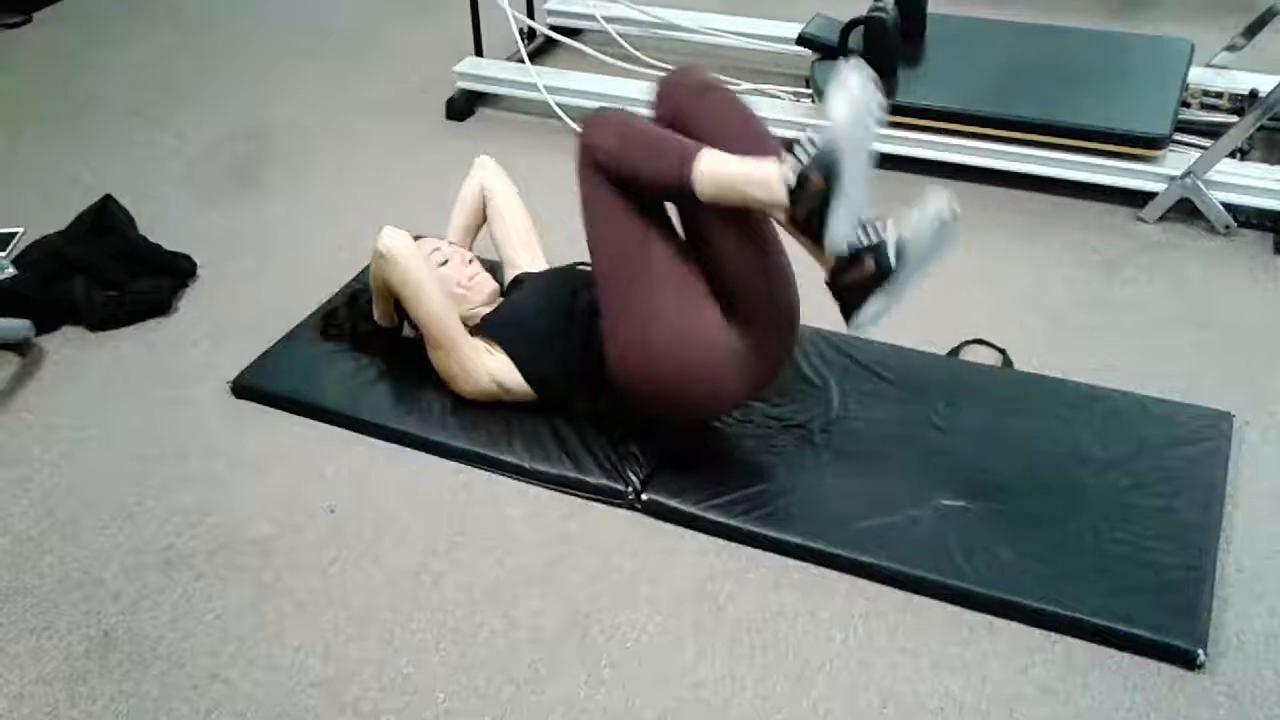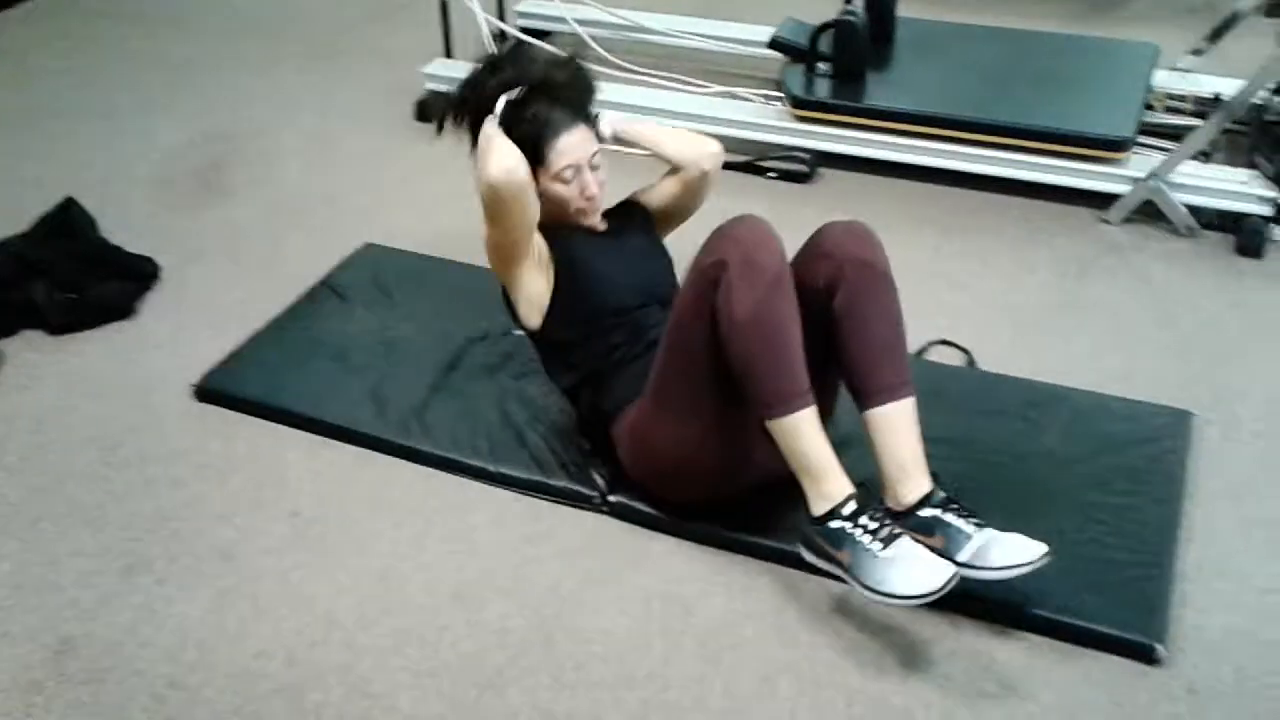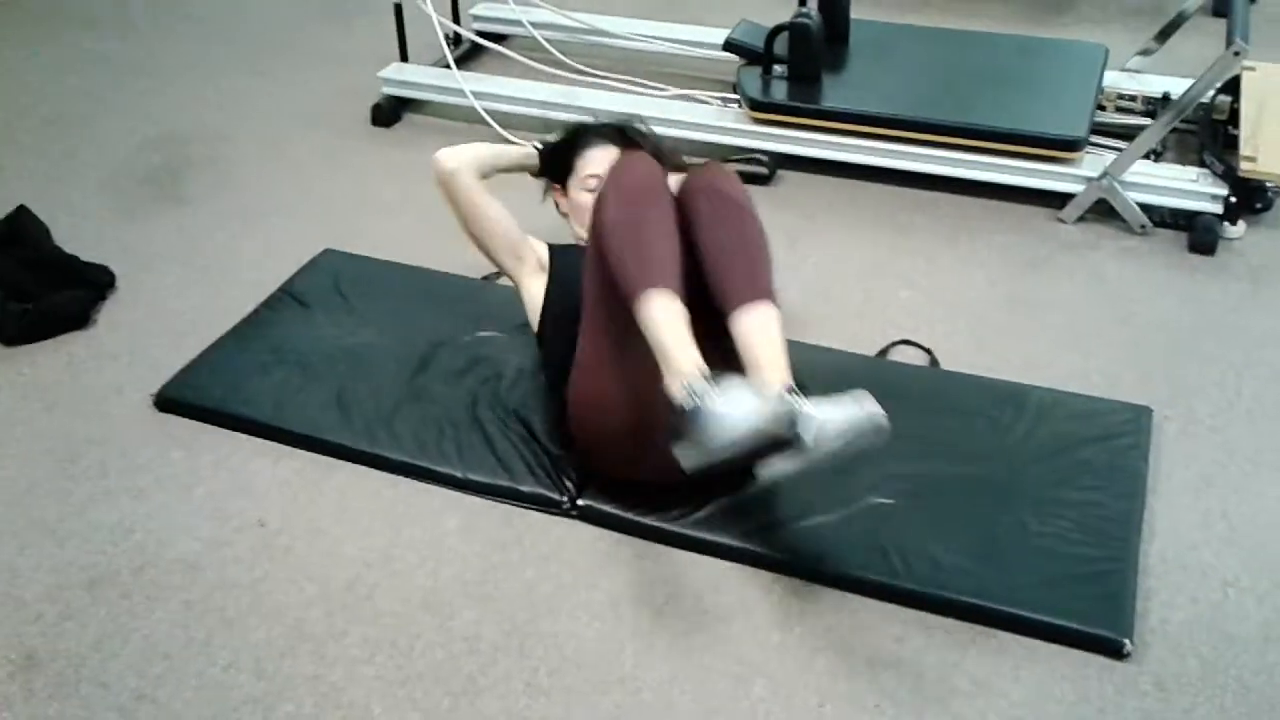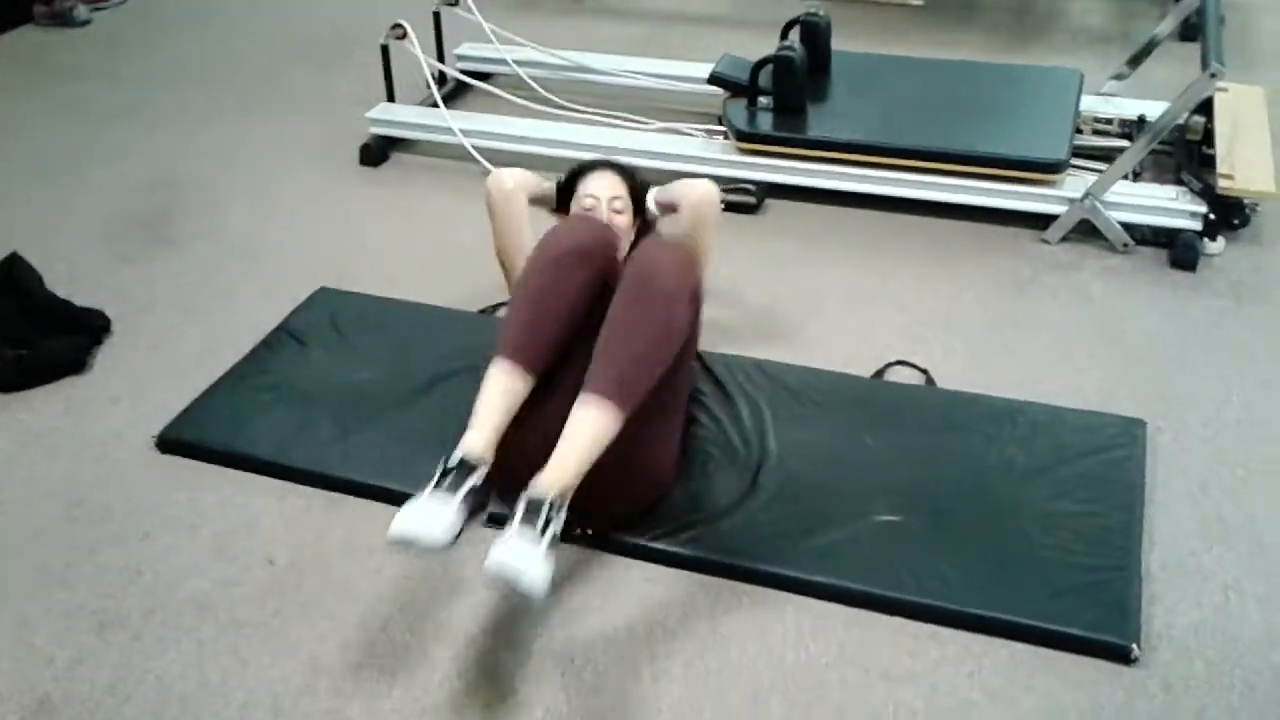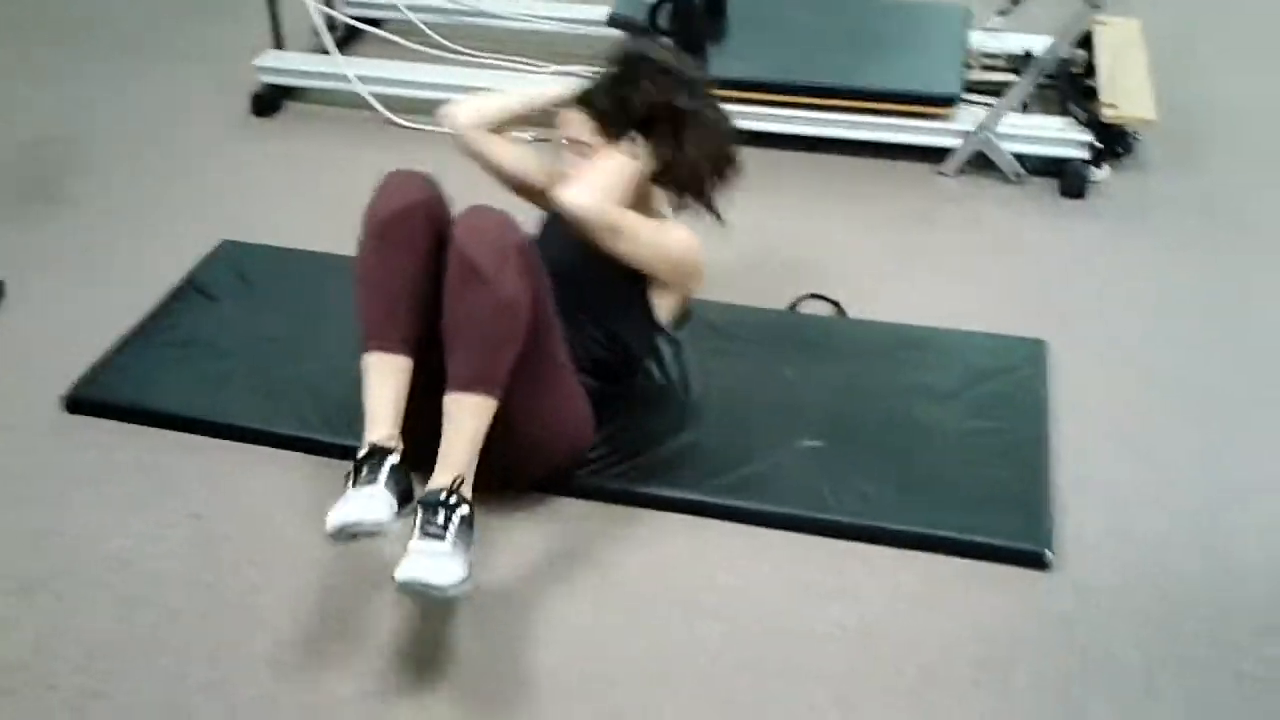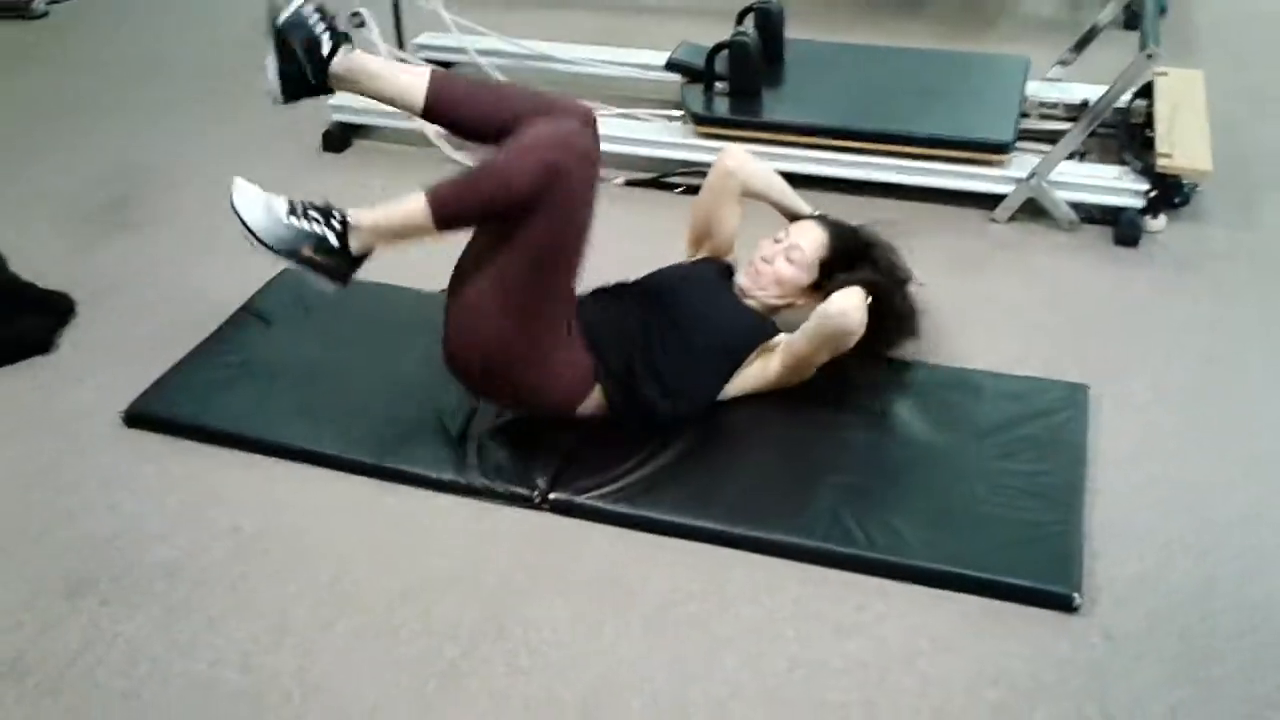
dt=0.5s
person 1, frame 1
left shoulder: (525, 288)
right shoulder: (475, 365)
left elbow: (487, 172)
right elbow: (393, 246)
left wrist: (449, 243)
right wrist: (384, 299)
left hip: (752, 329)
right hip: (685, 363)
left knee: (683, 92)
right knee: (606, 131)
left ankle: (851, 258)
right ankle: (803, 185)
person 1, frame 2
left shoulder: (635, 218)
right shoulder: (529, 255)
left elbow: (705, 159)
right elbow: (502, 179)
left wrist: (611, 126)
right wrist: (494, 128)
left hip: (762, 419)
right hip: (677, 447)
left knee: (845, 246)
right knee: (746, 241)
left ankle: (915, 501)
right ankle: (834, 513)
person 1, frame 3
right shoulder: (540, 264)
left elbow: (697, 189)
right elbow: (450, 166)
left wrist: (648, 174)
right wrist: (535, 157)
right hip: (621, 423)
left knee: (714, 183)
right knee: (633, 178)
left ankle: (780, 408)
right ankle: (695, 398)
person 1, frame 4
left shoulder: (672, 269)
left elbow: (704, 197)
right elbow: (505, 185)
left wrist: (656, 204)
right wrist: (560, 196)
left hip: (623, 465)
right hip: (534, 442)
left knee: (662, 269)
right knee: (581, 235)
left ankle: (543, 506)
right ankle: (470, 465)
person 1, frame 5
left shoulder: (677, 255)
right shoulder: (563, 187)
left elbow: (579, 201)
right elbow: (462, 120)
left wrist: (640, 148)
right wrist: (572, 96)
left hip: (536, 426)
right hip: (446, 394)
left knee: (488, 230)
right knee: (408, 194)
left ankle: (450, 499)
right ankle: (383, 458)
person 1, frame 6
left shoulder: (780, 358)
right shoulder: (711, 263)
left elbow: (846, 322)
right elbow: (733, 163)
left wrist: (859, 285)
right wrist: (810, 218)
left hip: (534, 365)
right hip: (537, 321)
left knee: (560, 151)
right knee: (567, 124)
left ankle: (342, 242)
right ankle: (330, 56)
